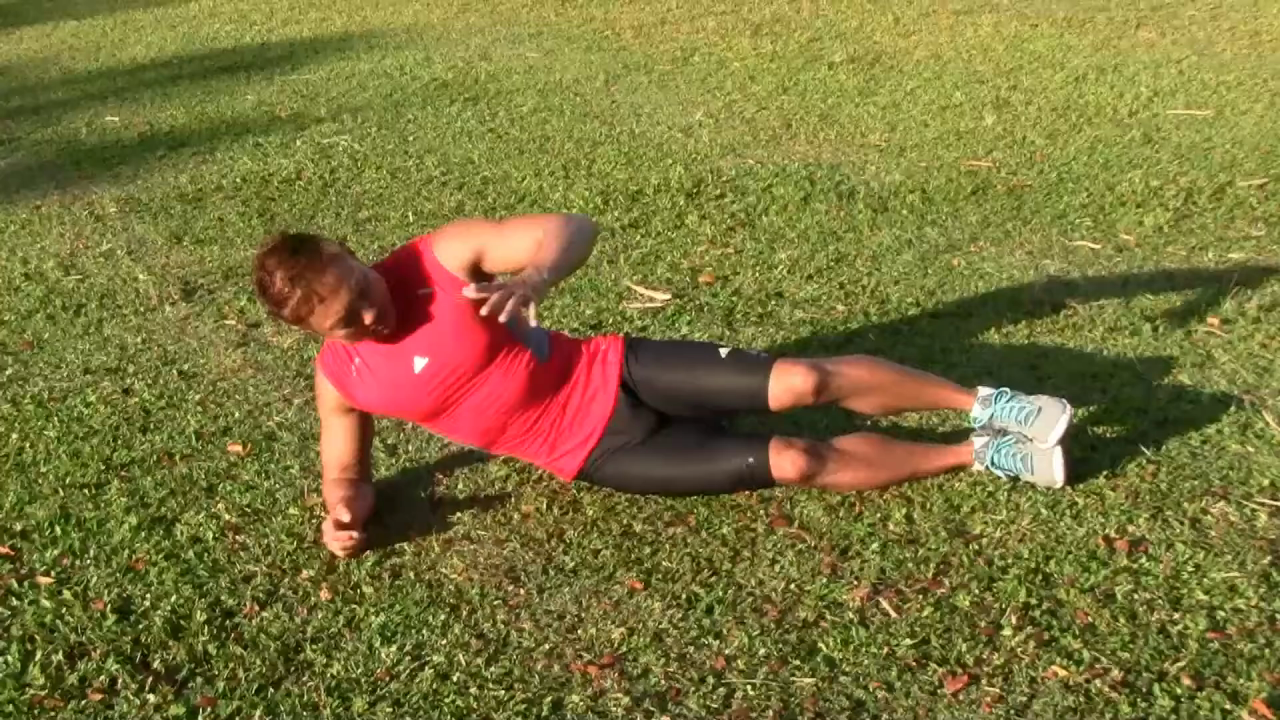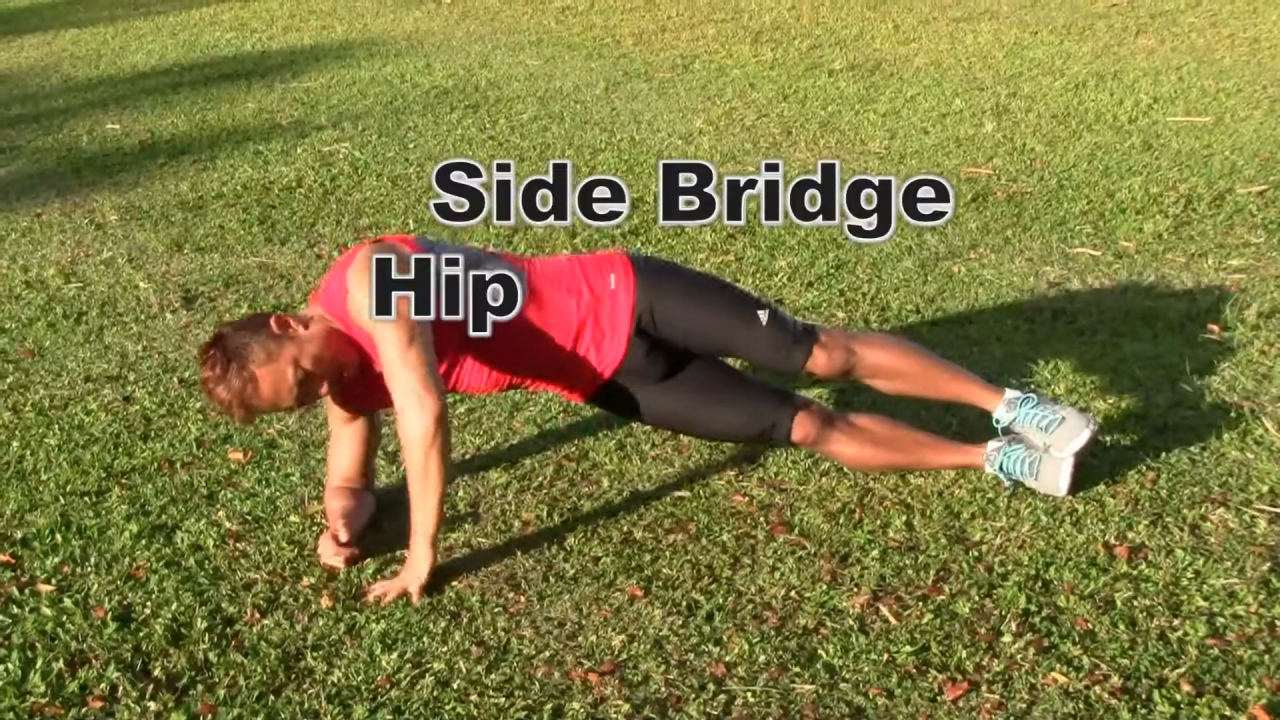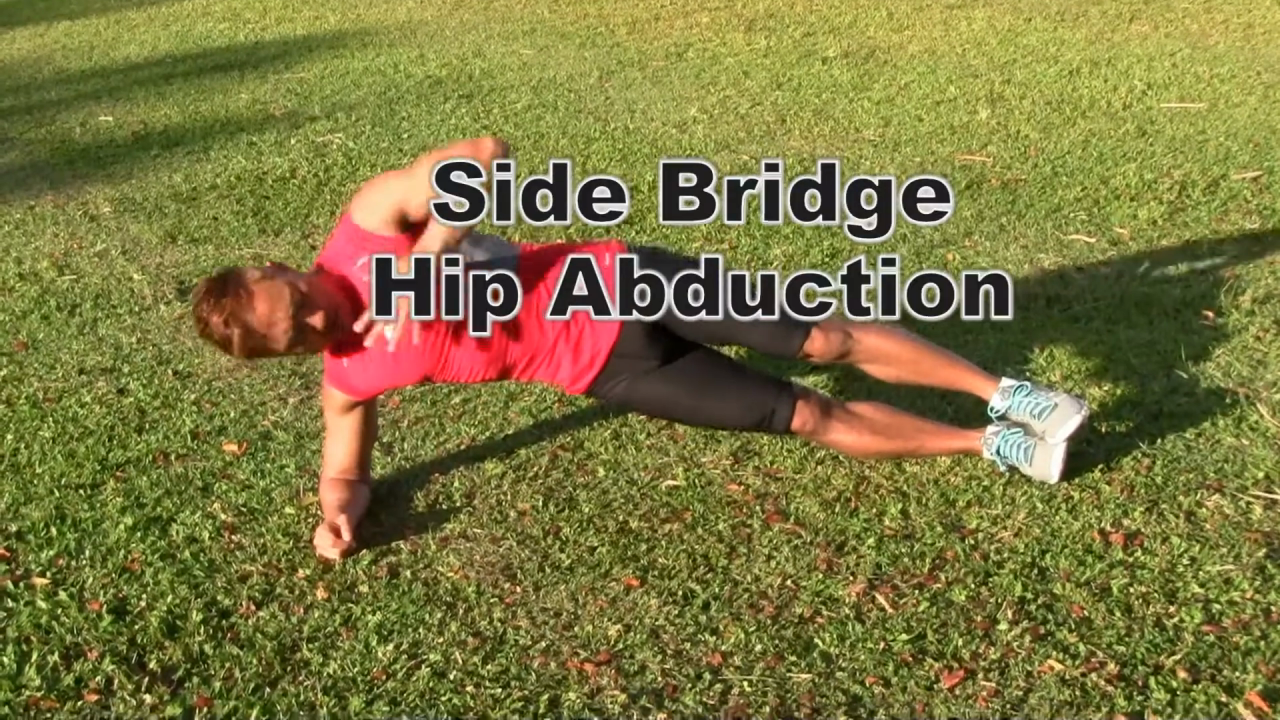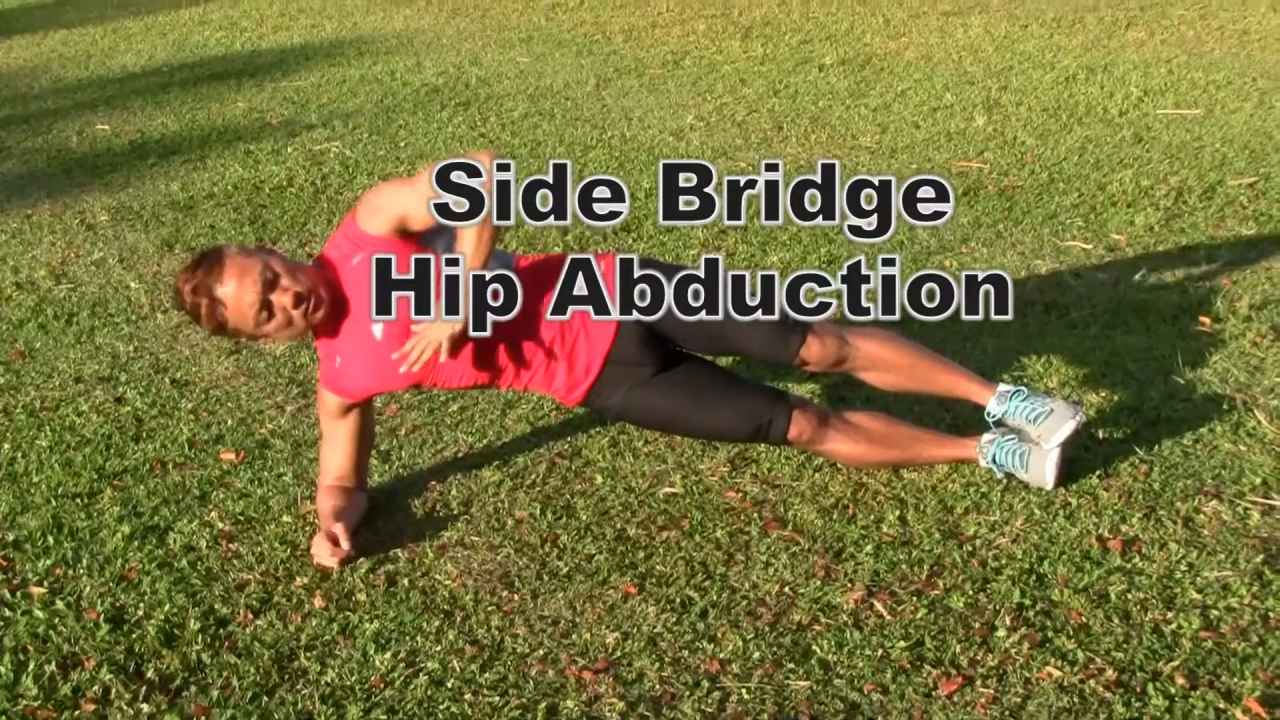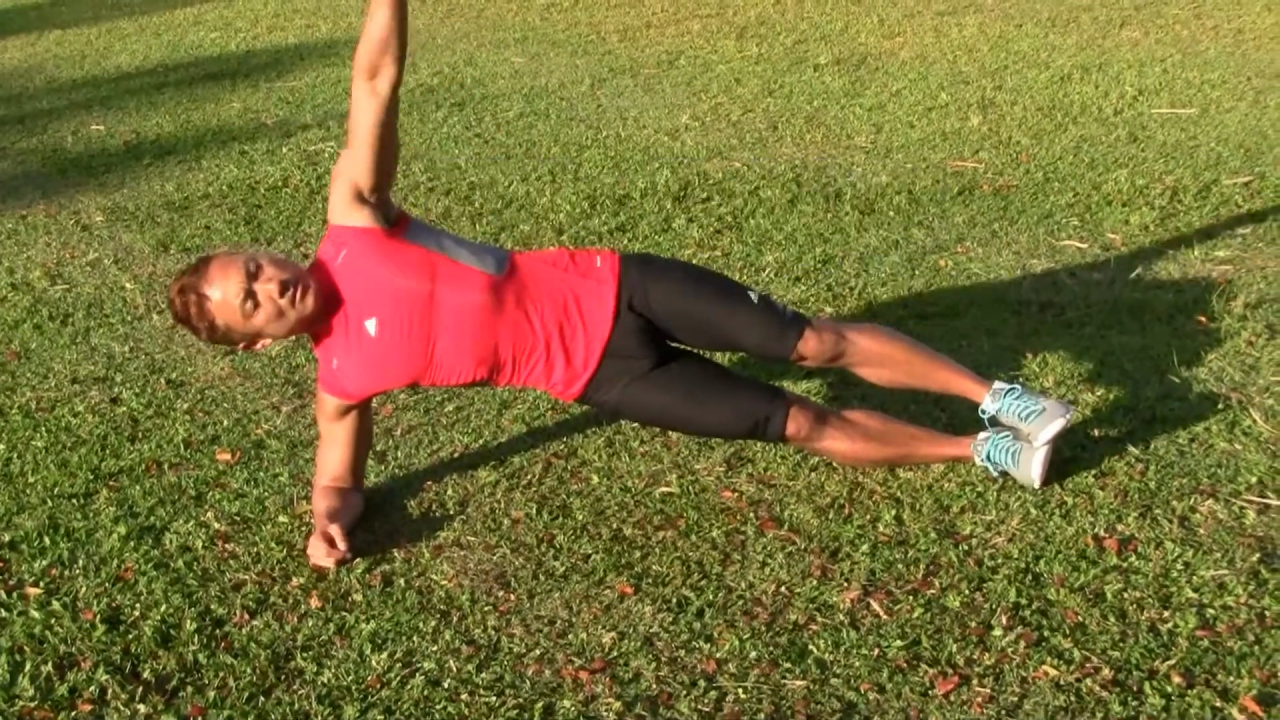
dt=1s
person 1, frame 1
left shoulder: (445, 254)
right shoulder: (340, 375)
left elbow: (577, 228)
right elbow: (344, 471)
left wrist: (524, 286)
right wrist: (344, 511)
left hip: (615, 374)
right hip: (599, 454)
left knee: (803, 381)
right knee: (799, 463)
left ankle: (987, 403)
right ankle: (981, 455)
person 1, frame 2
left shoulder: (365, 275)
right shoulder: (350, 390)
left elbow: (425, 411)
right elbow: (348, 484)
left wrist: (422, 553)
right wrist: (339, 527)
left hip: (624, 298)
right hip: (610, 381)
left knee: (825, 352)
right knee: (808, 428)
left ankle: (1009, 405)
right ankle: (994, 461)
person 1, frame 3
left shoulder: (367, 220)
right shoulder: (349, 374)
left elbow: (483, 152)
right elbow: (344, 467)
left wrist: (418, 258)
right wrist: (337, 514)
left hip: (621, 289)
right hip: (606, 370)
left knee: (827, 338)
right knee: (808, 419)
left ankle: (1004, 393)
right ankle: (988, 446)
person 1, frame 4
left shoulder: (370, 223)
right shoulder: (341, 379)
left elbow: (485, 171)
right elbow: (342, 476)
right wrist: (334, 521)
left hip: (613, 296)
right hip: (601, 382)
left knee: (822, 345)
right knee: (806, 429)
left ankle: (1000, 399)
right ankle: (985, 454)
person 1, frame 5
left shoulder: (350, 215)
right shoulder: (339, 380)
left elbow: (377, 77)
right elbow: (338, 477)
right wrist: (329, 522)
left hip: (610, 290)
right hip: (600, 376)
left knee: (819, 341)
right knee: (799, 425)
left ankle: (994, 397)
right ankle: (982, 451)
